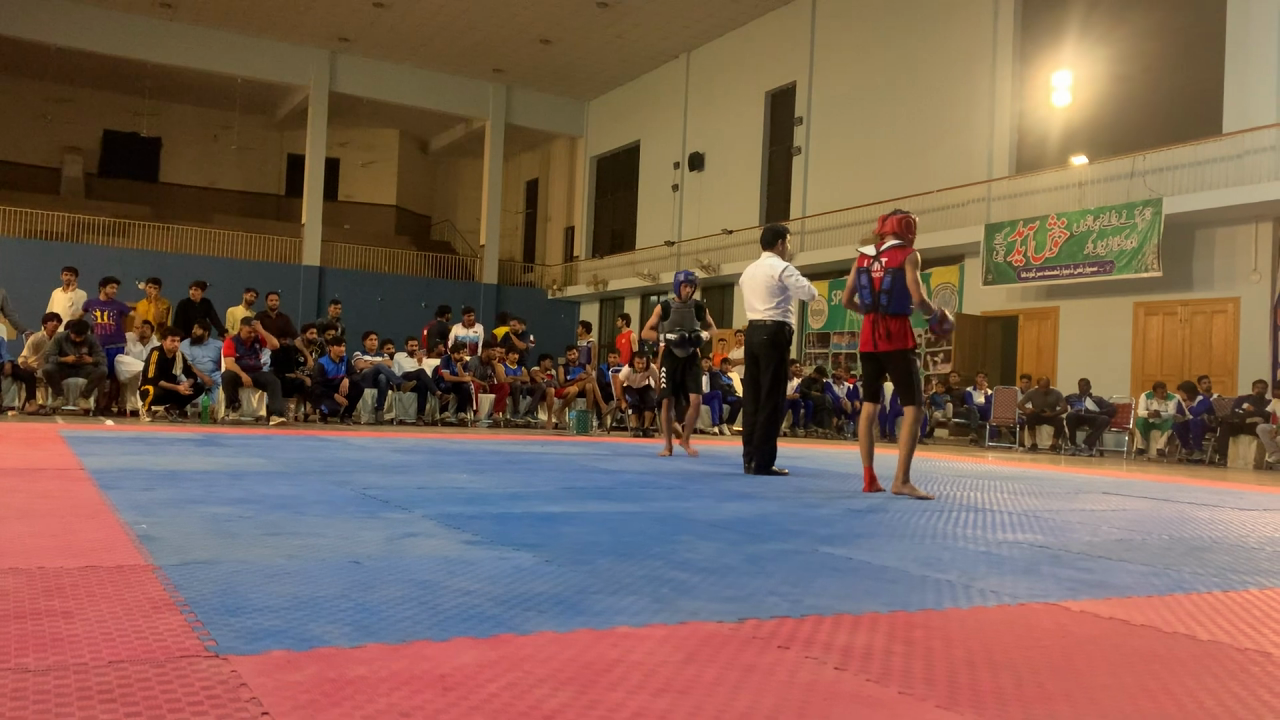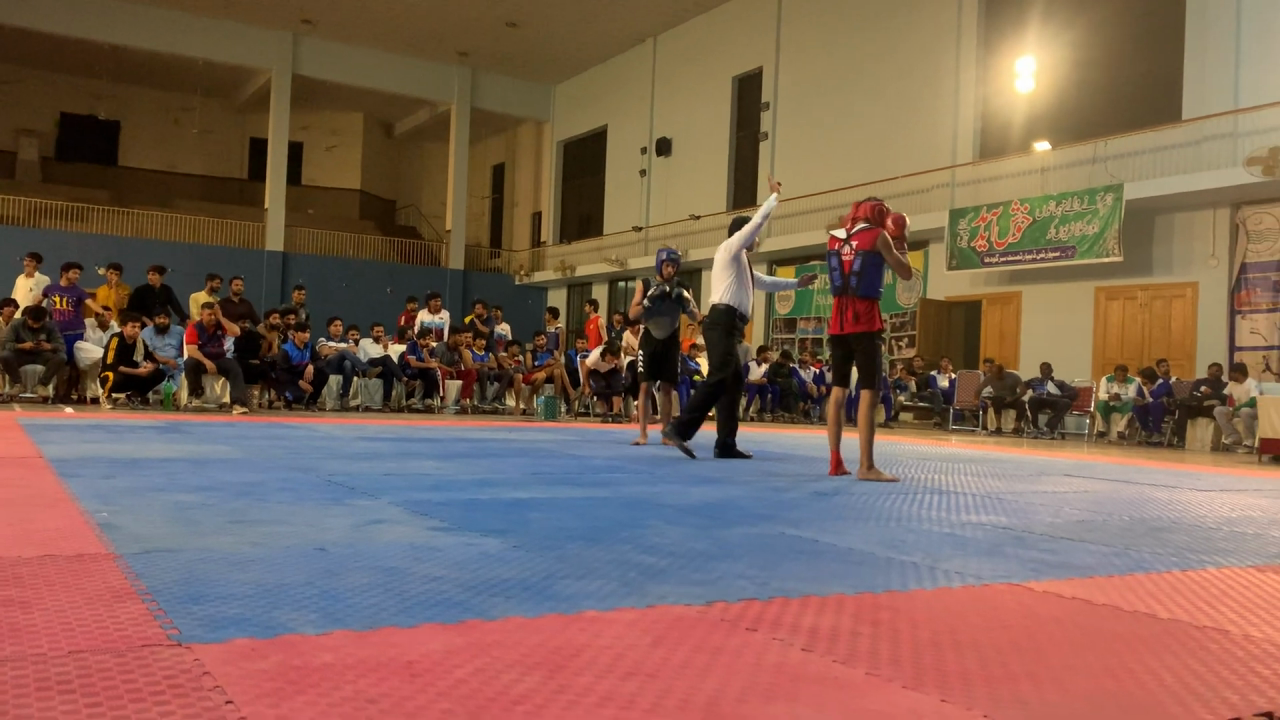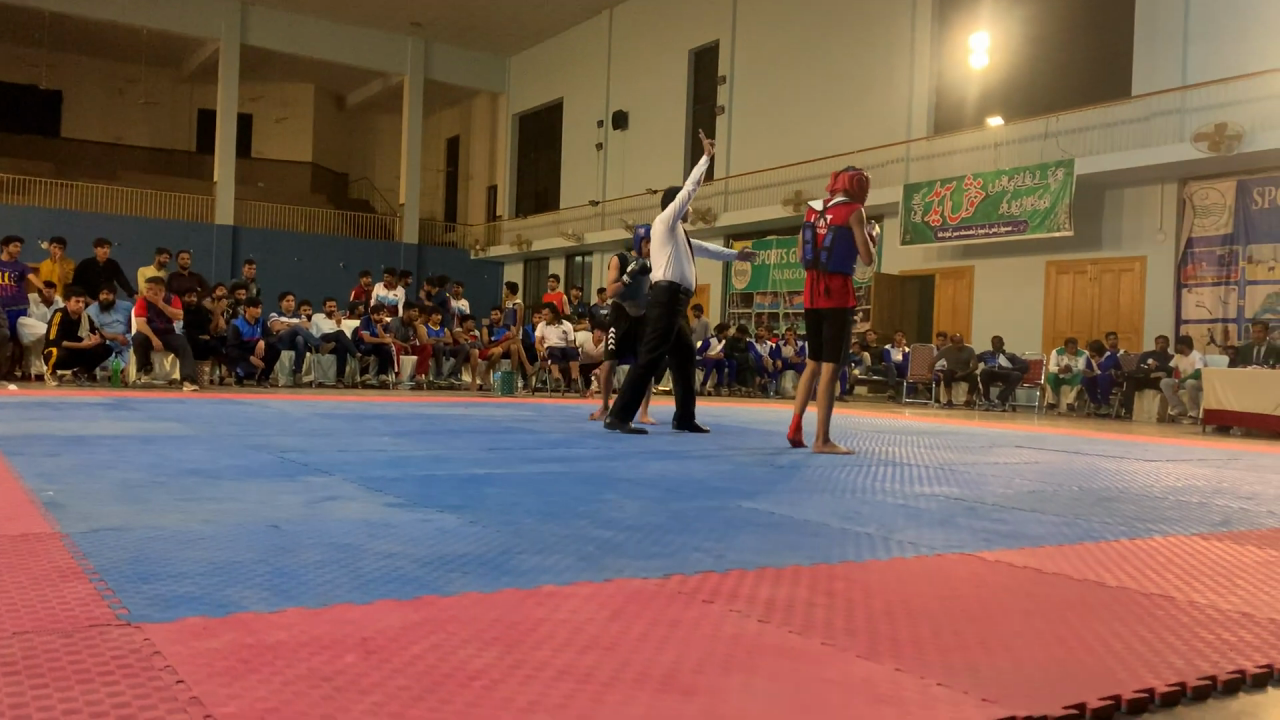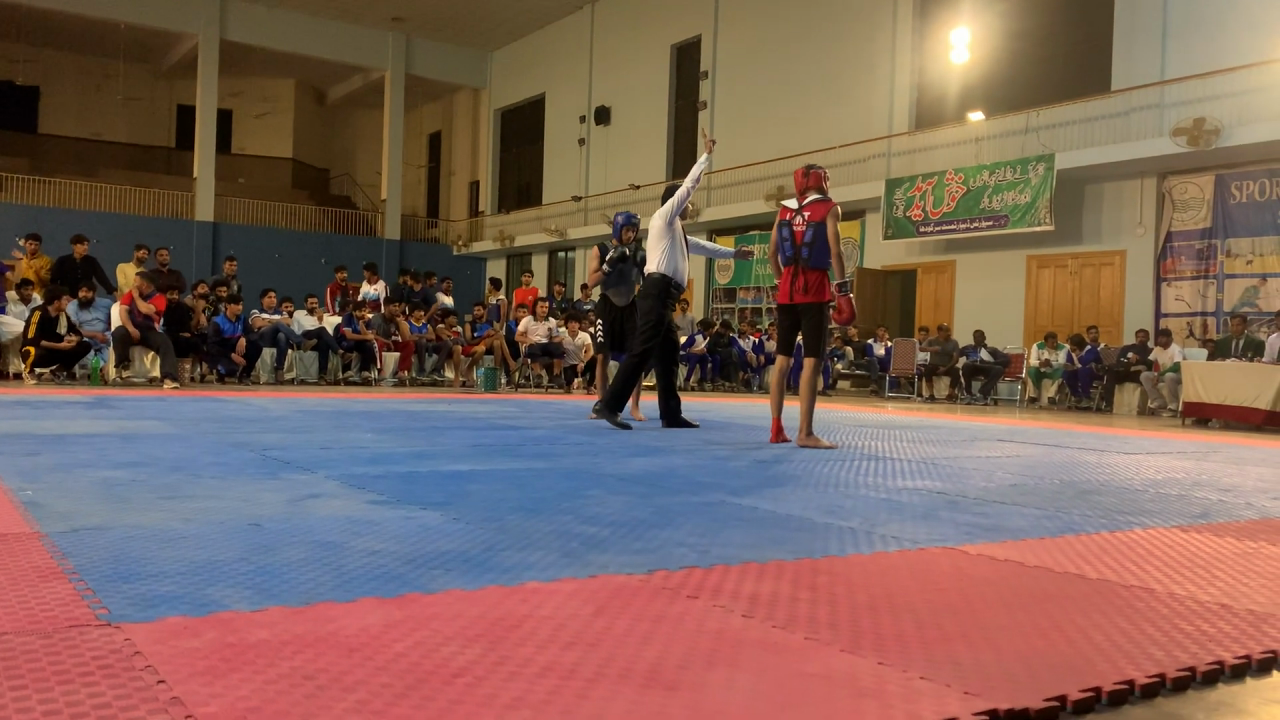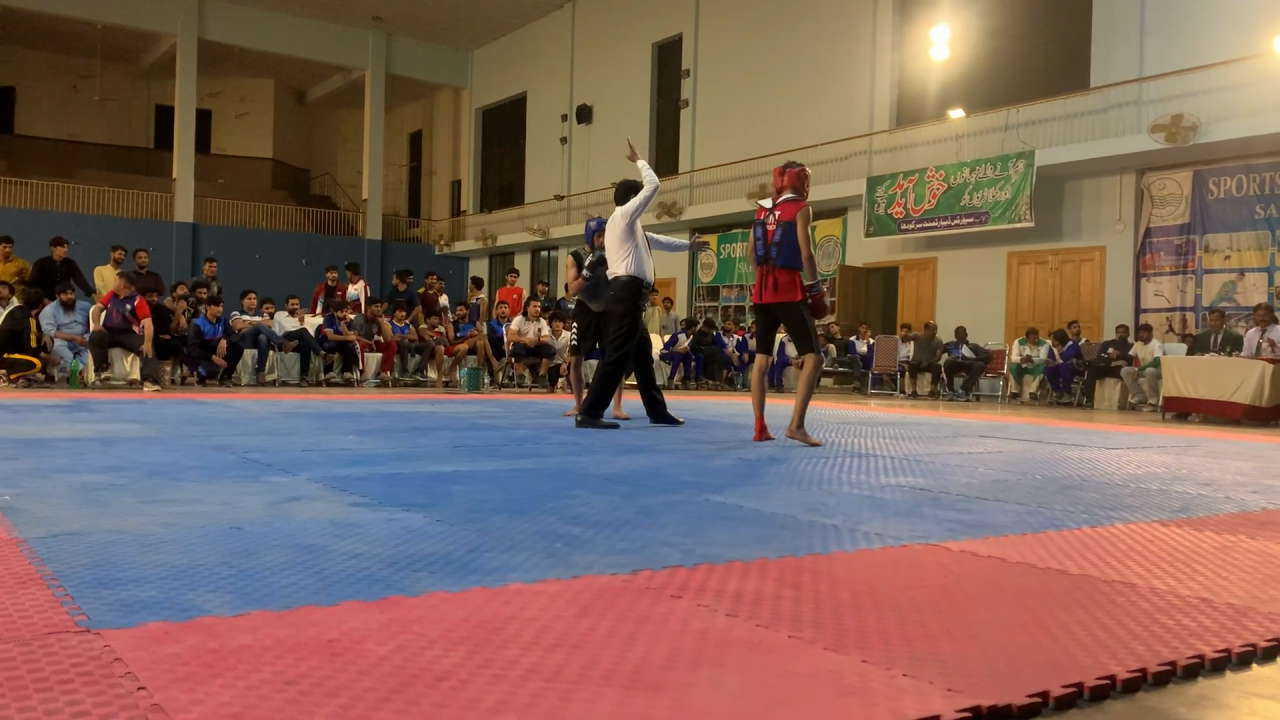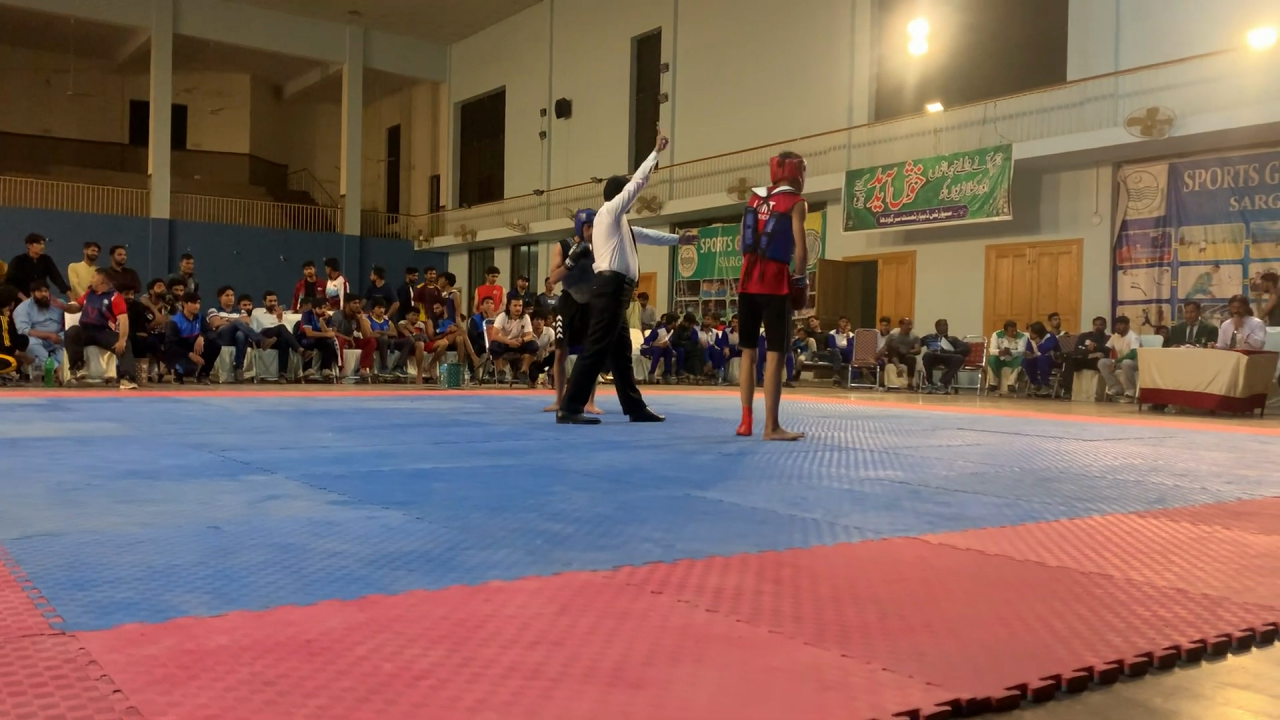
dt=0.7s
person 1, frame 1
left shoulder: (749, 271)
right shoulder: (781, 268)
right elbow: (809, 293)
right wrist: (801, 285)
left hip: (753, 333)
right hip: (774, 334)
left knee: (753, 399)
right knee: (771, 400)
left ankle: (750, 458)
right ankle: (762, 462)
person 1, frame 2
left shoulder: (740, 263)
right shoulder: (731, 248)
left elbow: (765, 282)
right elbow: (758, 221)
left wrist: (797, 283)
right wrist: (774, 195)
left hip: (725, 323)
right hip: (724, 321)
left knee: (731, 382)
right knee: (719, 379)
left ankle: (726, 444)
right ankle: (679, 427)
person 1, frame 3
left shoulder: (678, 234)
right shoulder: (665, 222)
left elbow: (703, 249)
right elbow: (689, 188)
left wrist: (735, 255)
right wrist: (706, 156)
left hip: (673, 301)
right hip: (667, 298)
left knee: (684, 357)
right knee: (651, 357)
left ankle: (685, 417)
right ankle: (619, 416)
person 1, frame 4
left shoulder: (676, 230)
right shoulder: (664, 216)
left elbow: (701, 246)
right elbow: (689, 185)
left wrist: (733, 253)
right wrist: (706, 155)
left hip: (663, 294)
right hip: (658, 291)
left knee: (668, 354)
right knee: (642, 350)
left ankle: (671, 414)
right ankle: (609, 404)
person 1, frame 5
left shoulder: (628, 225)
right shoulder: (624, 214)
left elbow: (655, 241)
right elbow: (653, 186)
left wrist: (688, 245)
right wrist: (639, 161)
left hip: (626, 292)
right hip: (628, 292)
left knee: (642, 353)
right knee: (618, 355)
left ankle: (657, 410)
right ankle: (589, 413)
person 1, frame 6
left shoulder: (618, 222)
right shoulder: (610, 210)
left elbow: (644, 234)
right elbow: (638, 181)
left wrist: (678, 239)
right wrist: (656, 152)
left hip: (614, 289)
right hip: (611, 287)
left knee: (620, 351)
right knee: (596, 349)
left ankle: (635, 407)
right ankle: (569, 409)
person 2, frame 1
left shoulder: (864, 256)
right shoulder: (908, 254)
left elbow: (846, 299)
right elbow: (918, 299)
right wrist: (936, 314)
left hip: (869, 336)
right hip: (897, 338)
left knee: (870, 406)
right knee: (913, 408)
left ankle: (869, 479)
right ankle: (902, 479)
person 2, frame 2
left shoulder: (834, 238)
right shoulder: (877, 236)
right elbow: (906, 273)
right wrist: (899, 242)
left hip: (838, 319)
right hip: (865, 321)
left knee: (838, 390)
right knee: (869, 393)
left ankle: (835, 462)
right ankle: (866, 466)
person 2, frame 3
left shoulder: (813, 210)
right shoulder: (853, 212)
left elbow: (801, 254)
right elbow: (867, 258)
right wrist: (870, 239)
left hip: (812, 293)
right hip: (838, 294)
left knee: (813, 362)
right knee: (831, 367)
left ankle: (795, 426)
right ankle: (822, 439)
person 2, frame 4
left shoulder: (785, 210)
right shoulder: (829, 208)
left elbow: (772, 252)
right elbow: (835, 252)
right wrist: (843, 289)
left hip: (787, 290)
right hip: (814, 291)
left knee: (782, 360)
right knee: (812, 362)
left ankle: (776, 429)
right ankle: (805, 432)
person 2, frame 5
left shoulder: (763, 209)
right shoulder: (800, 208)
left elbow: (751, 254)
right elbow: (805, 253)
right wrist: (815, 287)
left hip: (763, 289)
right hip: (789, 288)
left knee: (762, 359)
right knee: (812, 357)
left ankle: (760, 427)
right ankle: (796, 426)
person 2, frame 6
left shoulder: (755, 198)
right shoulder: (796, 202)
right elbow: (800, 249)
right wrist: (800, 280)
left hip: (748, 279)
right hip: (775, 281)
left knee: (749, 352)
right knee: (774, 355)
left ankle: (746, 421)
right ankle: (771, 426)
person 3, frame 1
left shoulder: (699, 307)
right shoulder: (663, 307)
left elbow: (711, 328)
right elbow: (646, 333)
left wrist: (703, 336)
right wrist: (666, 337)
left hip: (691, 358)
right hip: (671, 357)
left knee: (696, 400)
right knee: (667, 402)
left ankle: (685, 439)
right ankle: (668, 445)
person 3, frame 2
left shoulder: (682, 287)
right shoulder: (644, 285)
left elbow: (696, 317)
right elbow: (632, 314)
left wrist: (687, 303)
right wrist: (649, 300)
left hip: (671, 341)
right hip: (649, 339)
left knee: (667, 389)
right knee: (645, 387)
right ankle: (643, 434)
person 3, frame 3
left shoulder: (653, 263)
right shoulder: (619, 260)
right elbow: (610, 292)
right wrist: (629, 275)
left hip: (642, 317)
right hip: (620, 315)
right knee: (608, 365)
left ankle: (644, 412)
right ankle: (604, 407)
person 3, frame 4
left shoulder: (637, 250)
right shoulder: (600, 250)
right elbow: (590, 283)
left wrist: (645, 265)
right wrist: (610, 265)
left hip: (630, 307)
right hip: (607, 307)
right knee: (602, 357)
left ankle: (634, 406)
person 3, frame 5
right shoulder: (574, 257)
right elbow: (572, 290)
right wrist: (589, 270)
left hip: (607, 311)
right hip: (584, 311)
right knee: (576, 360)
left ankle: (617, 407)
right ankle: (579, 405)
person 3, frame 6
right shoulder: (562, 247)
right elbow: (553, 279)
right wrist: (572, 260)
left hip: (592, 304)
right hip: (569, 303)
right knee: (560, 353)
left ankle: (589, 402)
right ankle: (560, 400)
